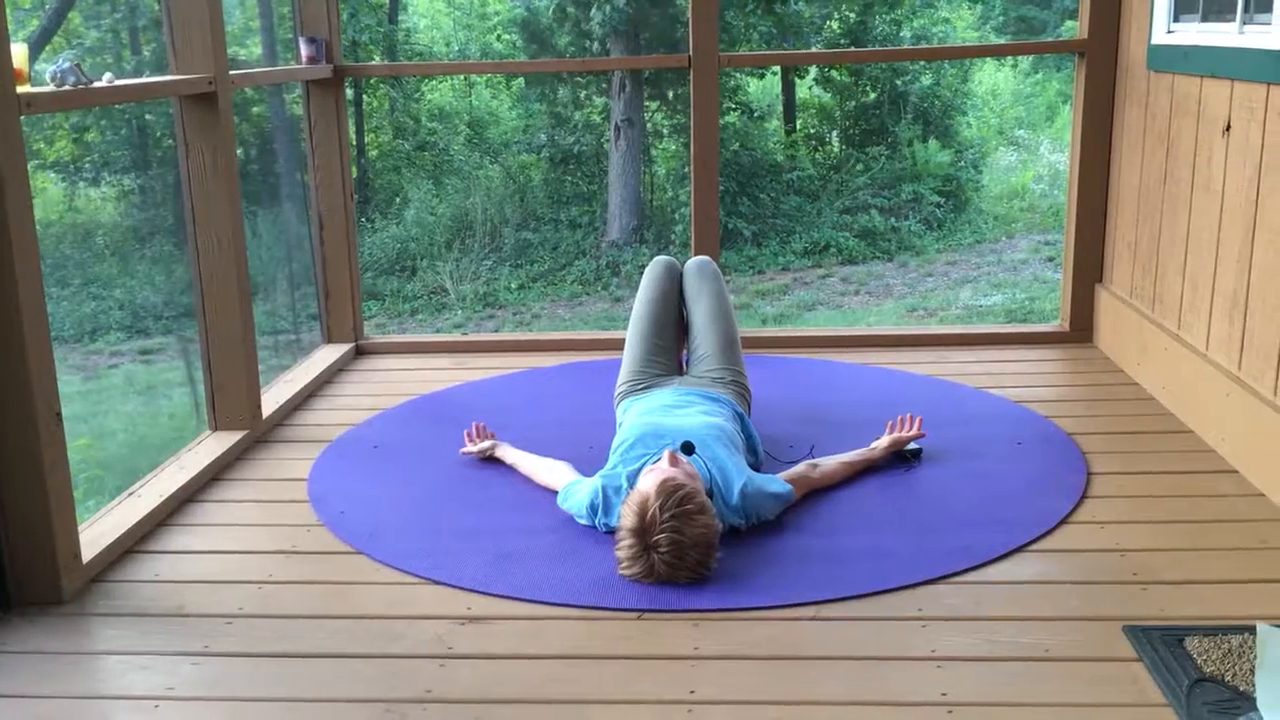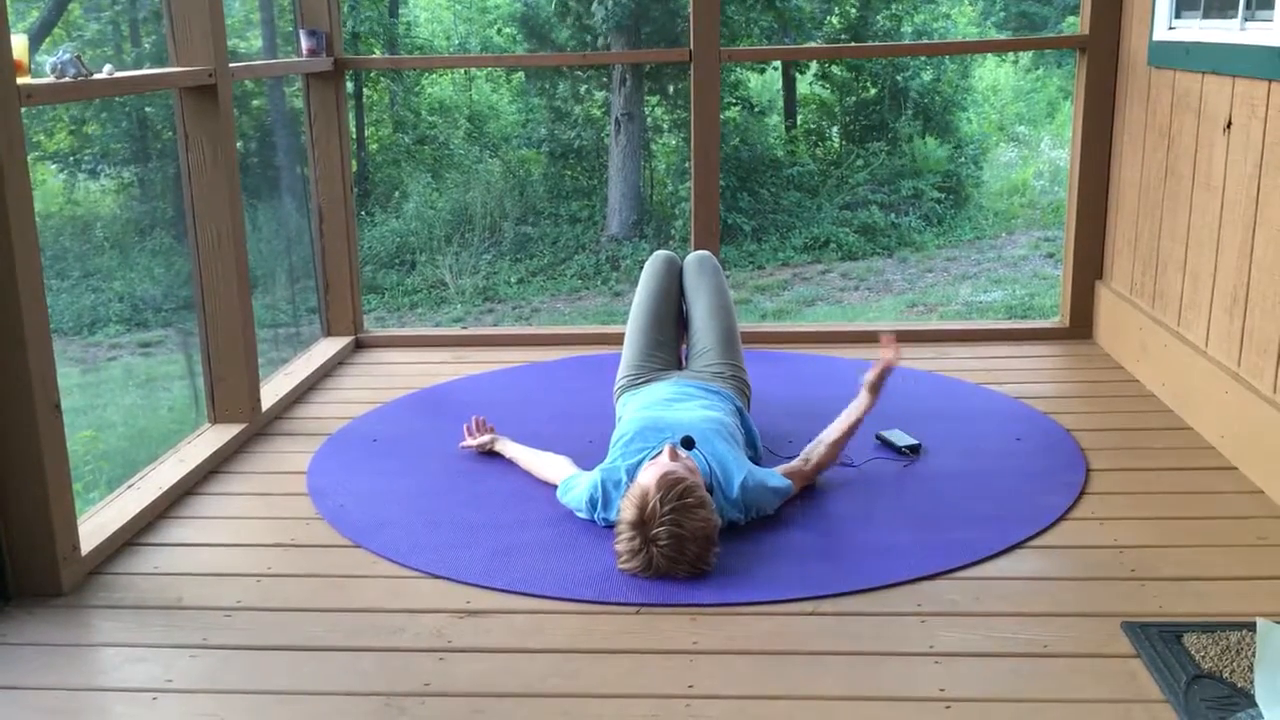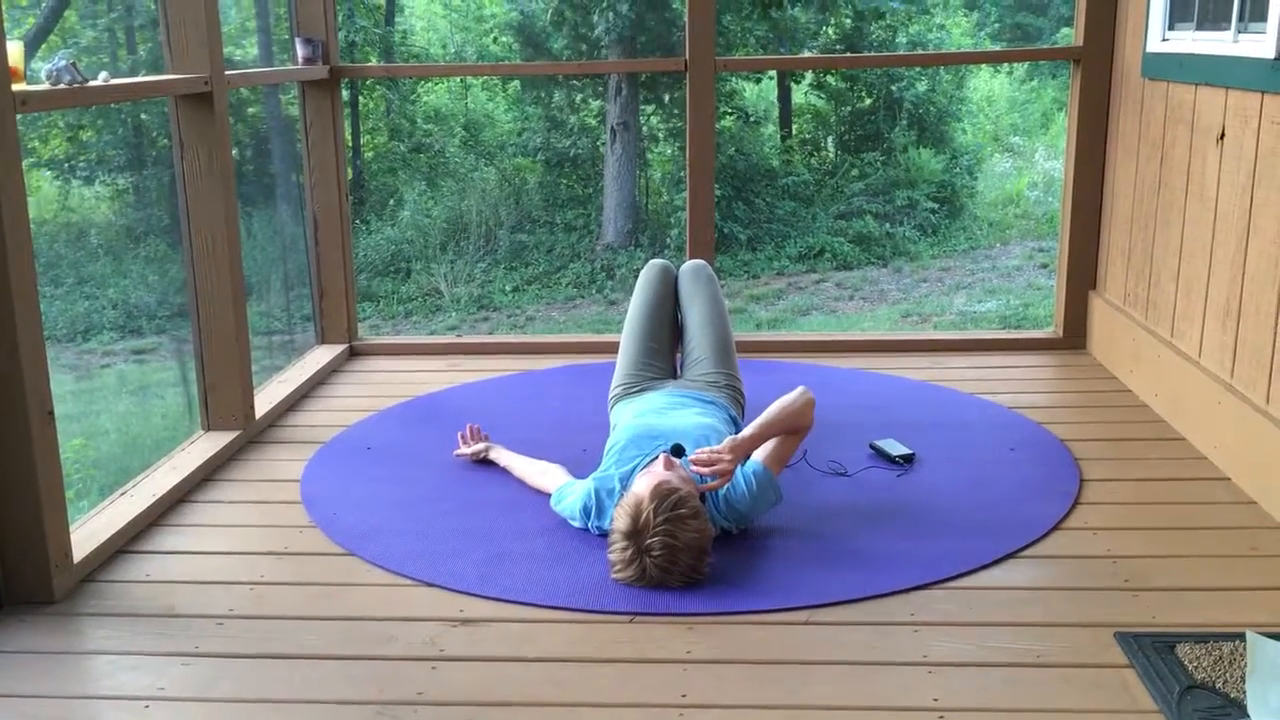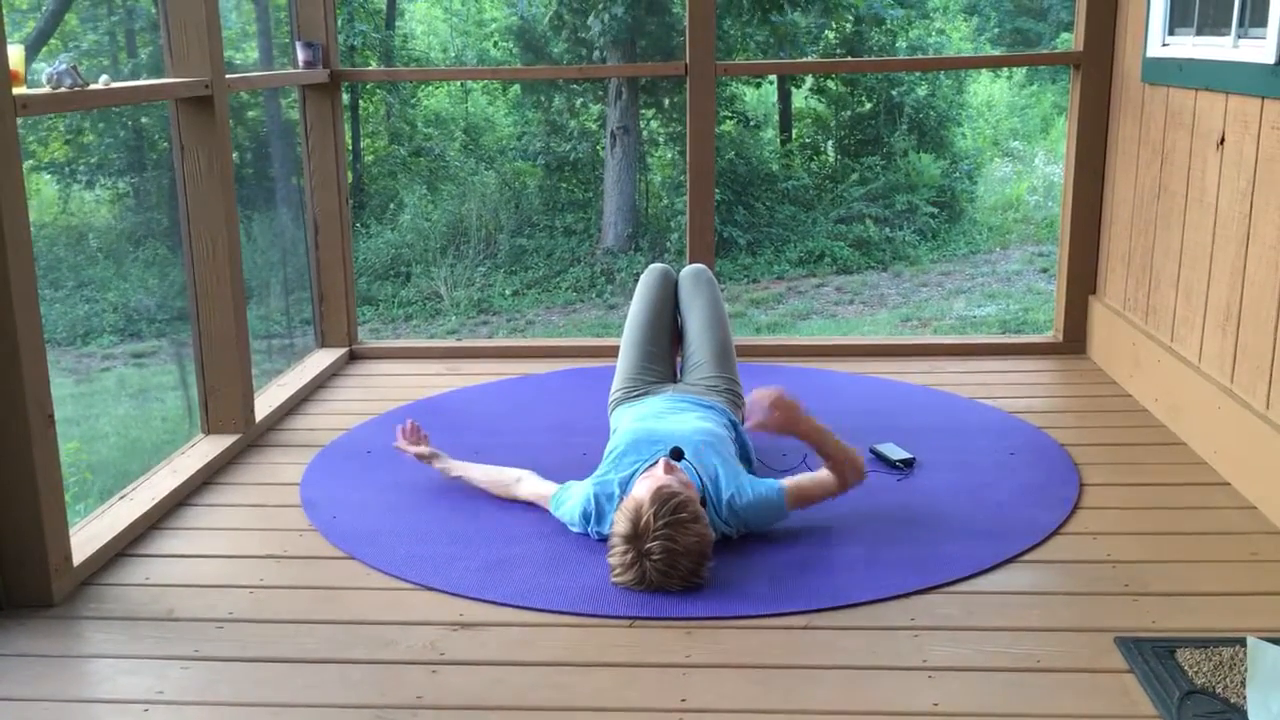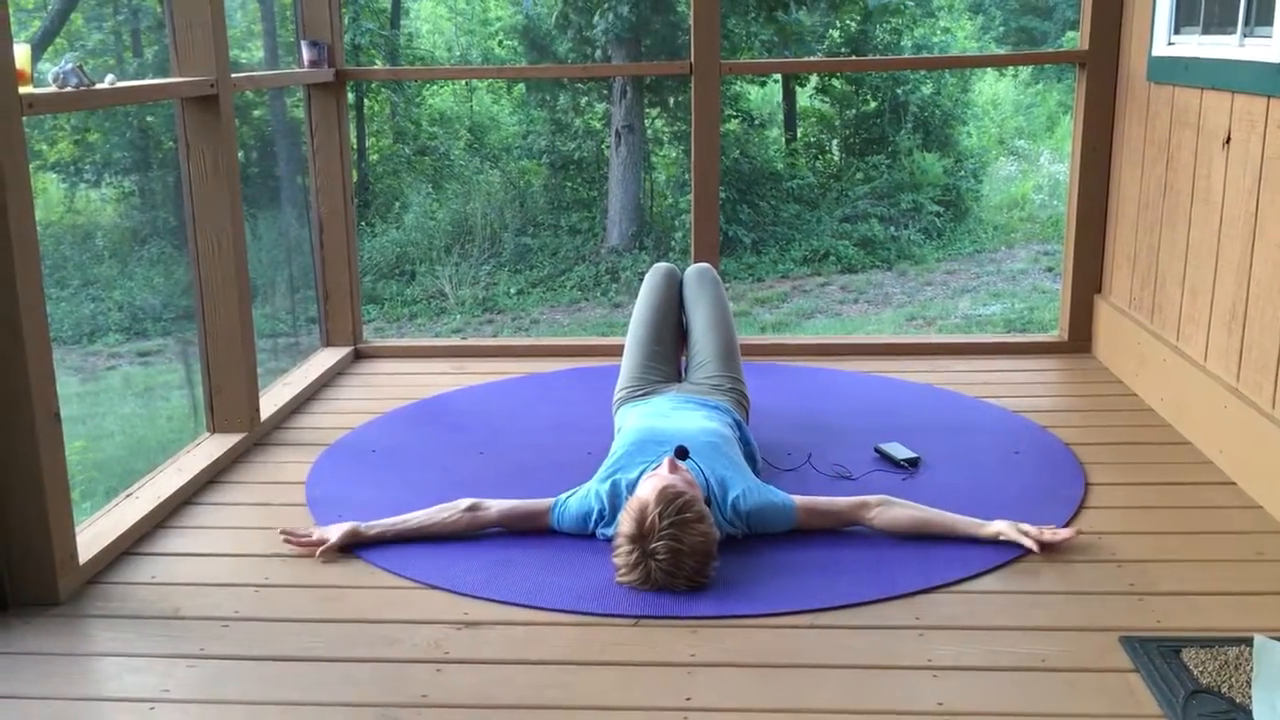
dt=1s
person 1, frame 1
left shoulder: (603, 502)
right shoulder: (742, 500)
left elbow: (559, 472)
right elbow: (810, 472)
left wrist: (499, 448)
right wrist: (878, 449)
left hip: (642, 396)
right hip: (719, 398)
left knee: (663, 267)
right knee: (700, 267)
person 1, frame 2
left shoulder: (604, 499)
right shoulder: (746, 496)
left elbow: (562, 468)
right elbow: (810, 462)
left wrist: (497, 443)
right wrist: (868, 392)
left hip: (642, 392)
right hip: (717, 393)
left knee: (660, 262)
right knee: (698, 262)
person 1, frame 3
left shoulder: (595, 506)
right shoulder: (734, 502)
left elbow: (550, 474)
right elbow: (802, 401)
left wrist: (493, 450)
right wrist: (744, 443)
left hip: (637, 398)
right hip: (712, 399)
left knee: (659, 270)
right knee: (695, 270)
person 1, frame 4
left shoulder: (594, 508)
right shoulder: (735, 506)
left elbow: (522, 483)
right elbow: (846, 475)
left wrist: (440, 460)
right wrist: (797, 423)
left hip: (636, 406)
right hip: (712, 408)
left knee: (659, 275)
right knee: (696, 276)
left ankle: (671, 325)
person 1, frame 5
left shoulder: (600, 508)
right shoulder: (739, 505)
left elbow: (480, 511)
right elbow: (868, 509)
left wrist: (359, 529)
right wrist: (991, 526)
left hip: (643, 403)
right hip: (715, 405)
left knee: (663, 274)
right knee: (701, 274)
right ankle: (695, 276)
